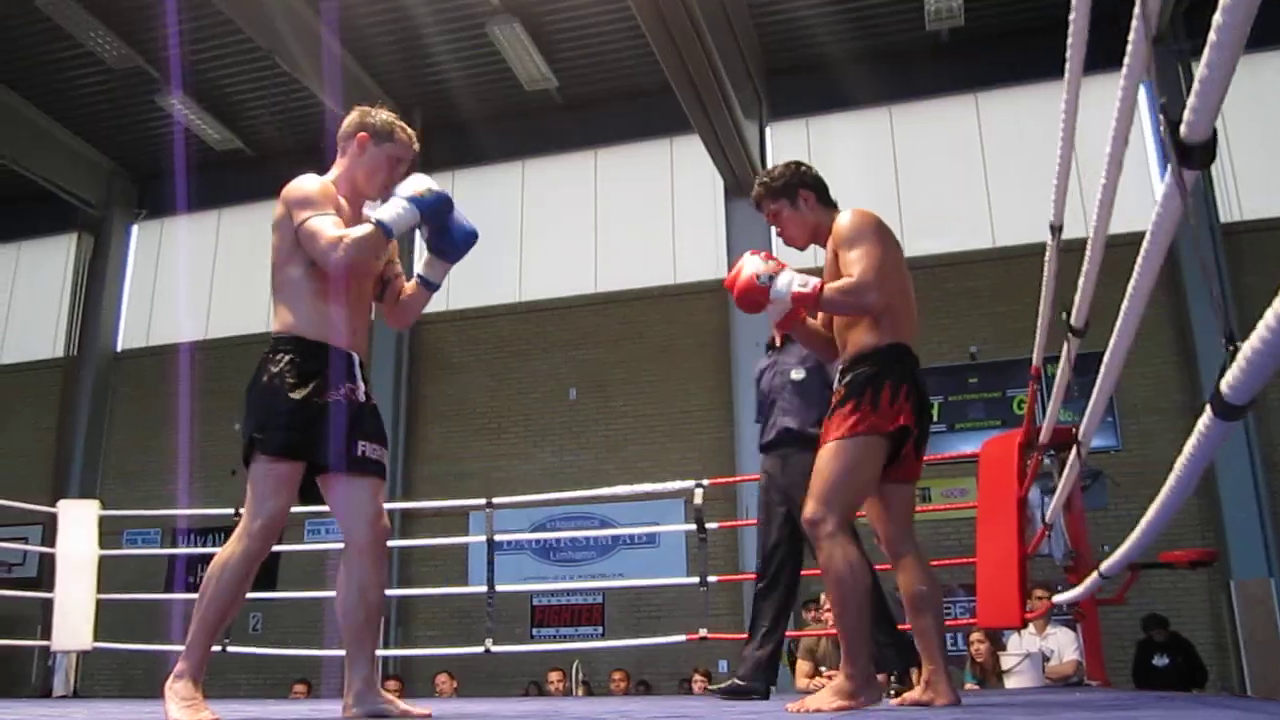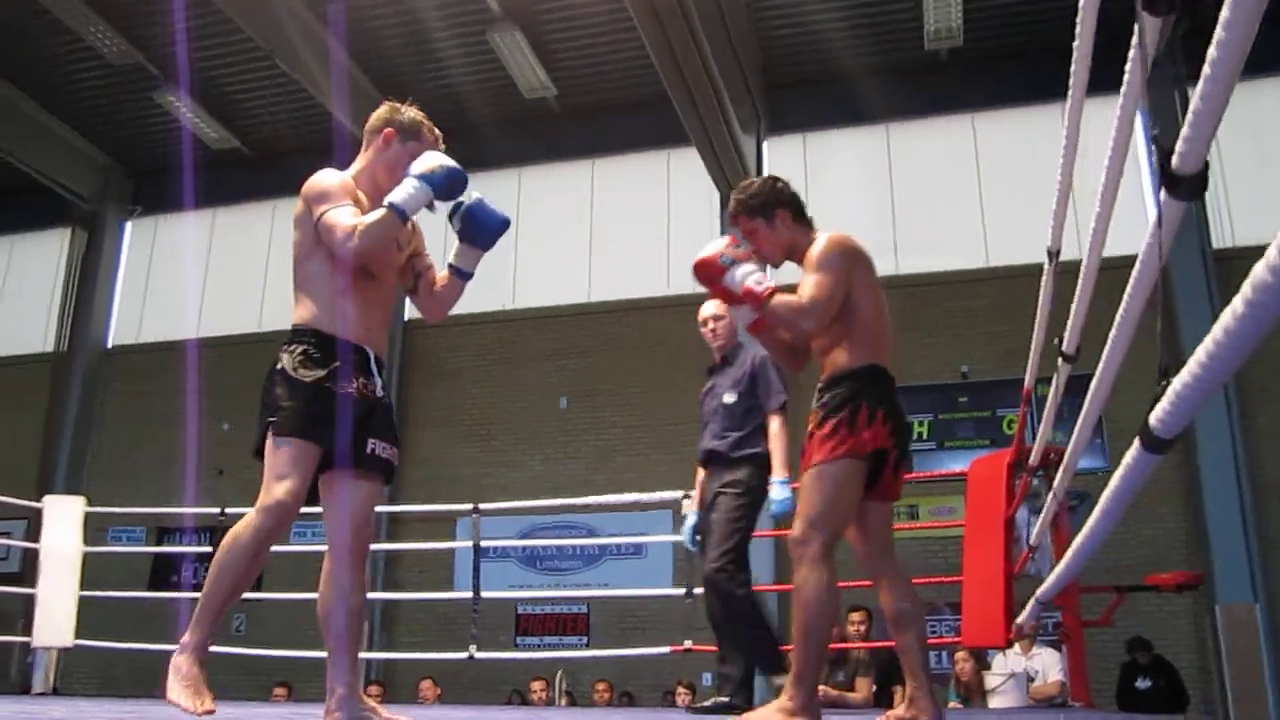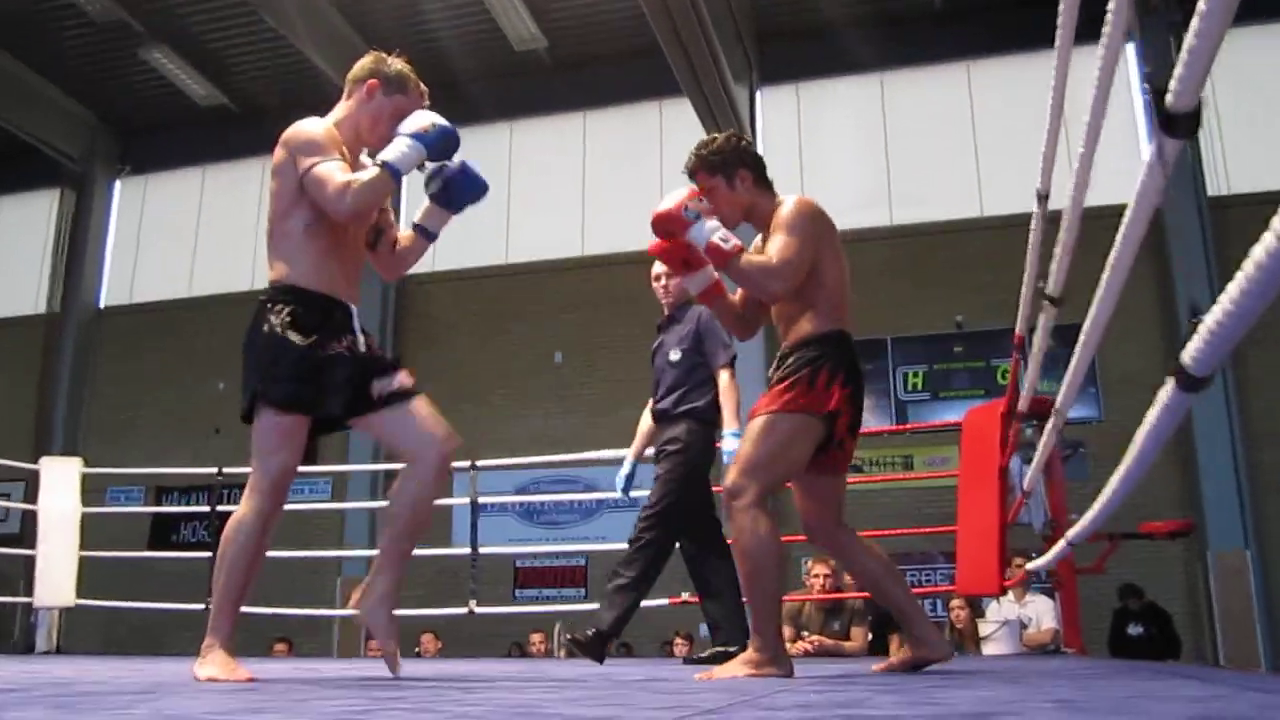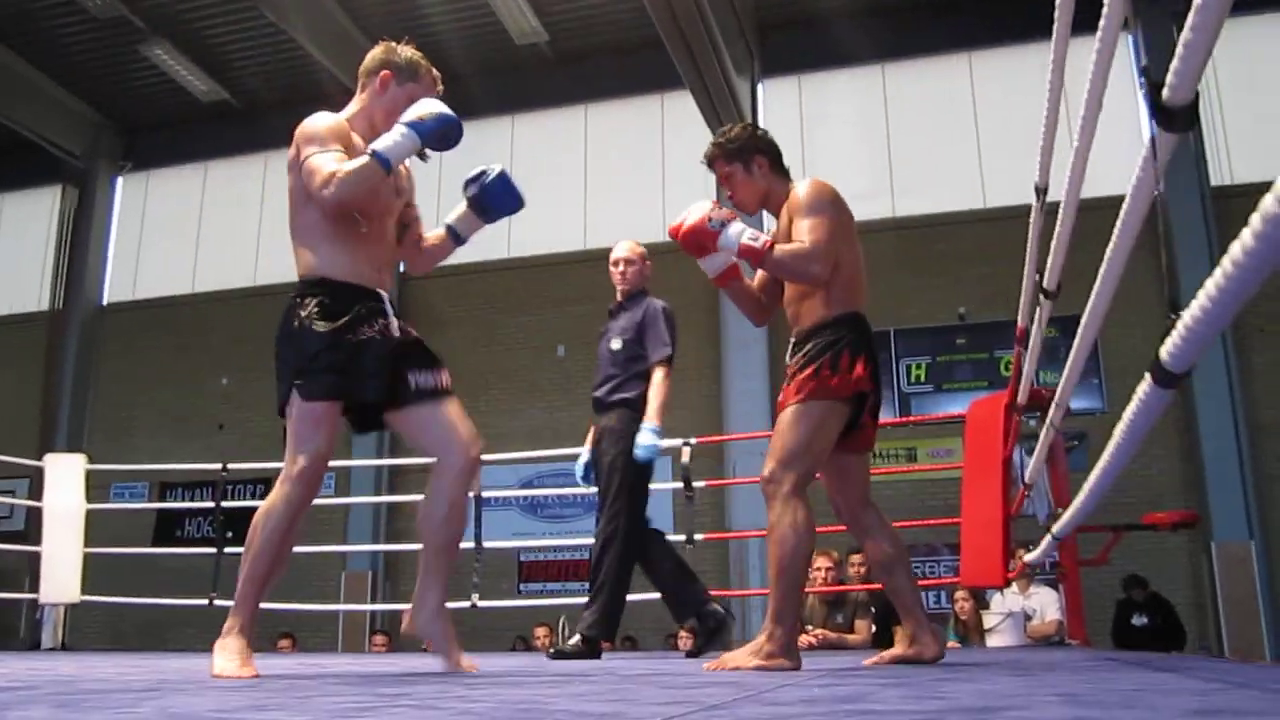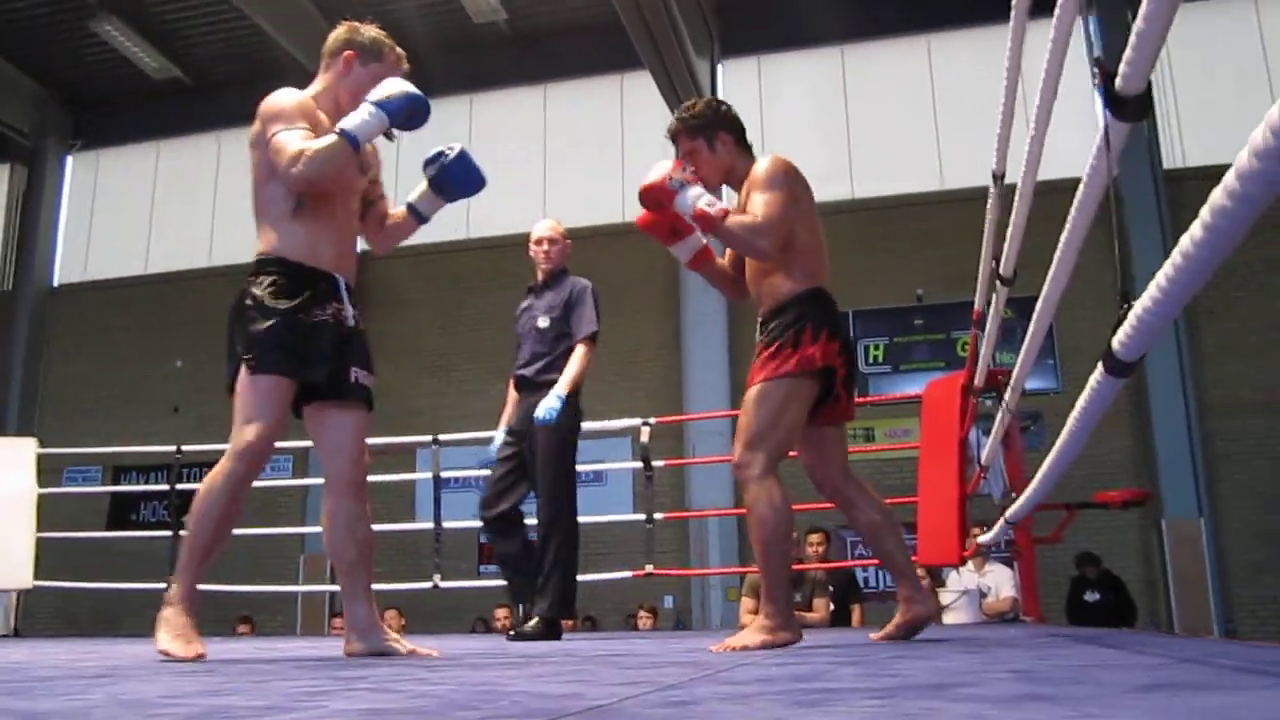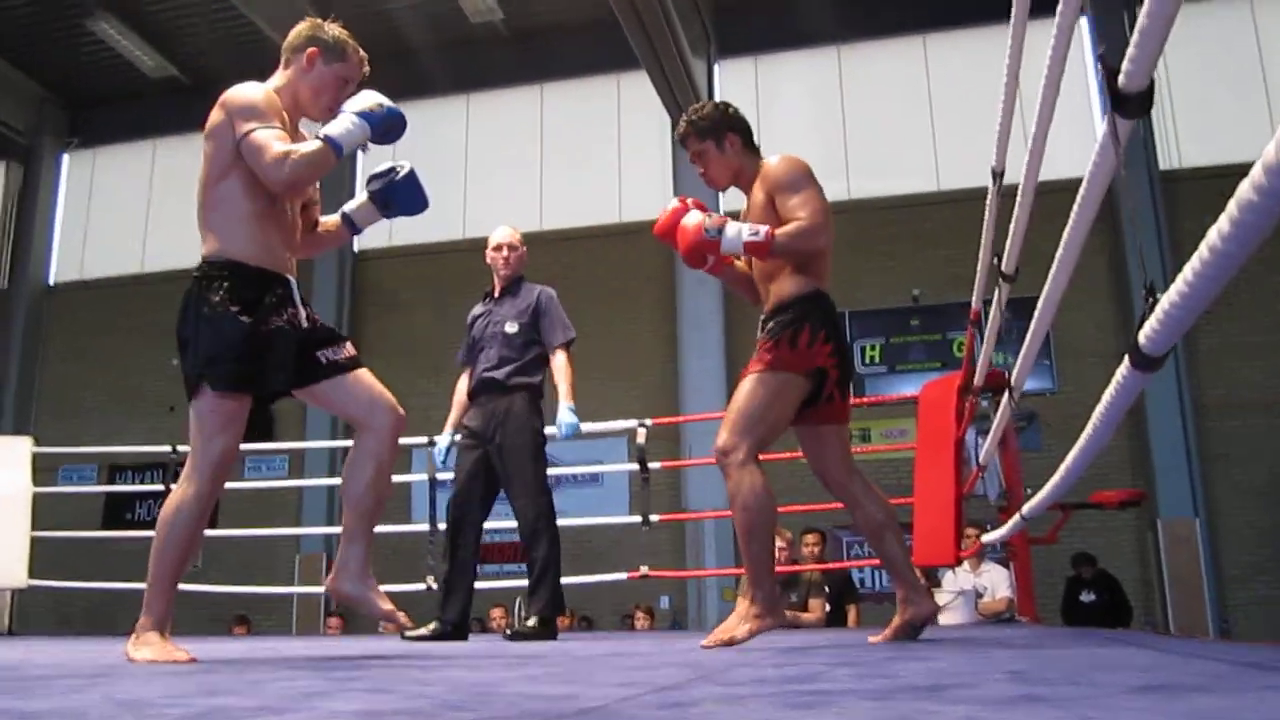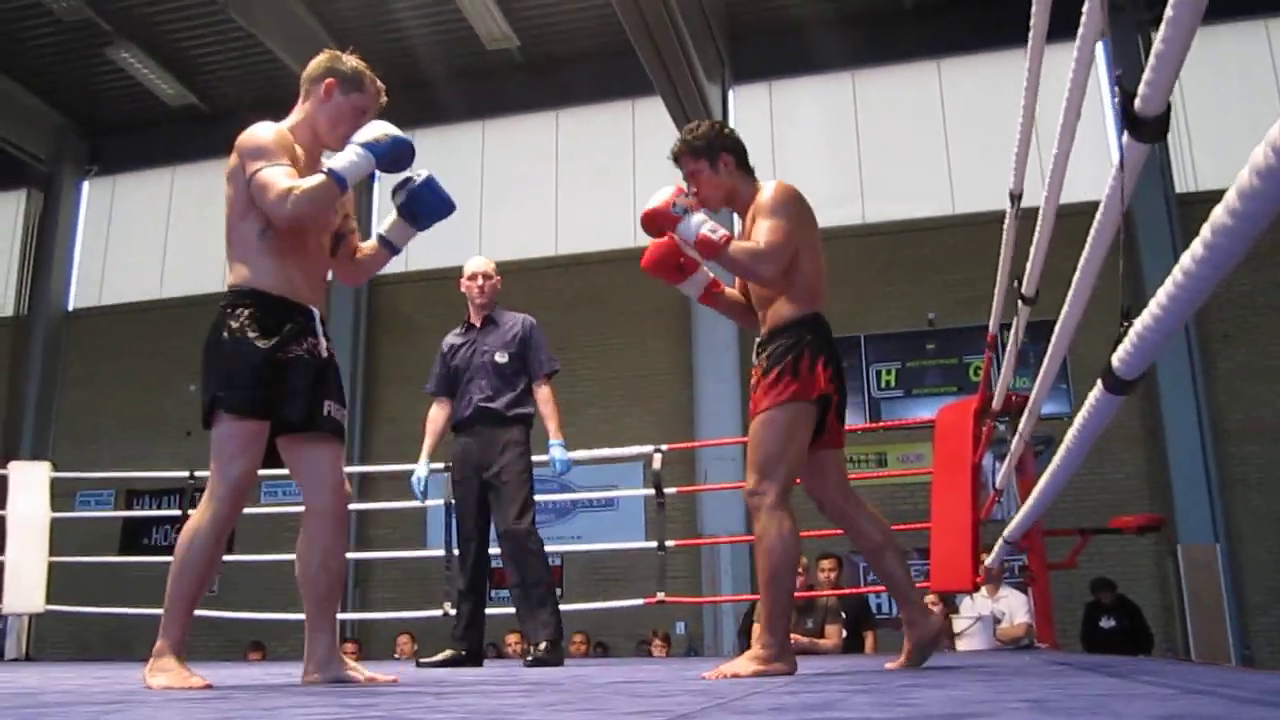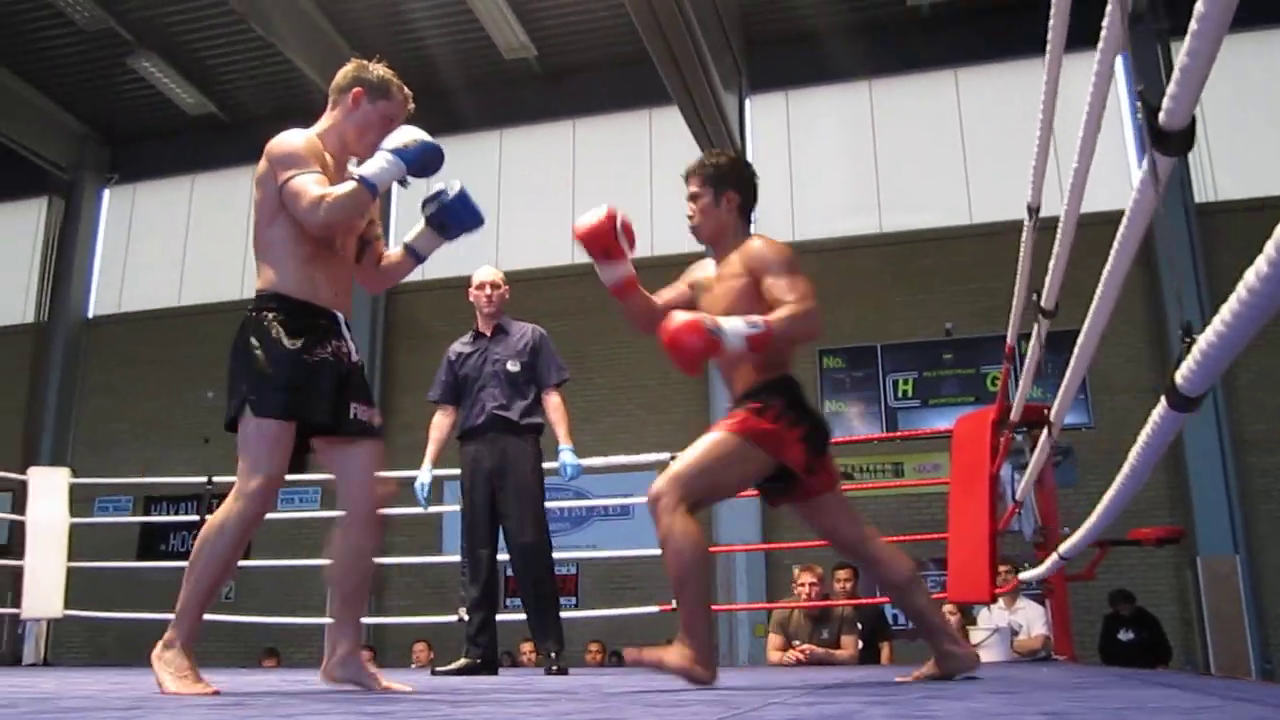
dt=0.3s
person 1, frame 1
left shoulder: (374, 227)
right shoulder: (307, 192)
left elbow: (400, 313)
right elbow: (338, 257)
left wrist: (438, 262)
right wrist: (402, 210)
left hip: (349, 386)
right hip: (296, 374)
left knee: (368, 538)
right knee: (263, 526)
person 1, frame 2
left shoulder: (403, 228)
right shoulder: (329, 185)
left elbow: (434, 306)
right elbow: (352, 247)
left wrist: (470, 251)
right wrist: (415, 192)
left hip: (366, 381)
right hip: (313, 363)
left knee: (351, 540)
right knee: (278, 504)
right ankle: (191, 649)
person 1, frame 3
left shoulder: (365, 168)
right shoulder: (309, 135)
left elbow: (394, 258)
right elbow: (346, 204)
left wrist: (440, 209)
right wrist: (407, 151)
left hip: (346, 333)
right hip: (294, 324)
left knee: (436, 451)
right knee: (270, 485)
left ankle: (379, 593)
right ankle: (215, 645)
person 1, frame 4
left shoulder: (393, 171)
right shoulder: (322, 129)
left elbow: (418, 257)
right elbow: (332, 193)
left wrist: (470, 217)
right wrist: (404, 138)
left hip: (383, 321)
right hip: (326, 316)
left knee: (461, 453)
right knee: (304, 470)
left ankle: (429, 606)
right ankle: (235, 634)
person 1, frame 5
left shoulder: (358, 149)
right shoulder: (285, 107)
left elbow: (381, 232)
right elbow: (301, 169)
left wrist: (433, 195)
right wrist: (370, 120)
left hip: (336, 308)
right hip: (281, 296)
left knee: (347, 469)
right knee: (250, 446)
left ankle: (364, 626)
right ankle: (177, 607)
person 1, frame 6
left shoulder: (297, 137)
right shoulder: (247, 100)
right elbow: (284, 173)
left wrist: (371, 206)
right wrist: (351, 128)
left hip: (283, 303)
right hip: (230, 299)
left knee: (383, 418)
right knee: (211, 463)
left ankle: (353, 570)
right ankle: (150, 627)
person 1, frame 7
left shoulder: (330, 176)
right shoulder: (264, 140)
left elbow: (351, 268)
right elbow: (288, 209)
left wrist: (403, 224)
right wrist: (358, 160)
left hip: (309, 340)
right hip: (253, 329)
left knee: (328, 500)
right knee: (229, 490)
left ankle: (322, 654)
right ankle: (167, 651)
person 1, frame 8
left shoulder: (353, 184)
right shoulder: (293, 147)
left elbow: (377, 275)
right elbow: (321, 216)
left wrist: (430, 234)
right wrist: (389, 165)
left hip: (336, 342)
right hip: (282, 333)
left knee: (364, 498)
right knee: (256, 490)
left ankle: (345, 654)
right ankle: (175, 645)
person 2, frame 1
left shoulder: (854, 225)
right shoulder: (843, 248)
left elbow: (868, 295)
right elbow: (827, 345)
left wrist: (790, 283)
right wrist: (777, 306)
left hip: (878, 385)
right hip: (888, 391)
left knee: (822, 519)
right knee: (898, 542)
left ankle: (857, 676)
right ankle: (936, 679)
person 2, frame 2
left shoulder: (830, 248)
right shoulder: (820, 266)
left elbow: (809, 319)
right elbow: (793, 356)
left wrist: (747, 280)
right wrist: (745, 305)
left hip: (854, 407)
right hip: (867, 414)
left knee: (809, 546)
right knee: (878, 559)
person 2, frame 3
left shoulder: (795, 211)
right shoulder: (768, 239)
left elbow: (779, 282)
right elbow: (743, 325)
left wrist: (709, 236)
right wrist: (696, 272)
left hip: (816, 372)
right hip: (814, 378)
left knee: (743, 491)
right knee: (826, 528)
left ankle: (766, 651)
right ankle: (923, 635)
person 2, frame 4
left shoulder: (812, 195)
right shoulder: (785, 224)
left elbow: (816, 267)
right elbow: (760, 312)
left wrist: (736, 236)
right wrist: (715, 257)
left hip: (835, 354)
right hip: (822, 360)
left knee: (781, 482)
right knee: (855, 507)
left ankle: (778, 640)
right ankle: (918, 634)
person 2, frame 5
left shoulder: (771, 171)
right shoulder: (744, 203)
left elbow: (766, 241)
right elbow: (734, 286)
left wrist: (694, 203)
right wrist: (682, 239)
left hip: (801, 331)
right hip: (802, 338)
left knee: (751, 464)
right knee: (836, 480)
left ankle: (775, 617)
right ankle: (913, 598)
person 2, frame 6
left shoulder: (782, 171)
right shoulder: (756, 201)
left elbow: (816, 236)
right elbow: (756, 288)
left wrist: (732, 235)
right wrist: (708, 249)
left hip: (801, 329)
right hip: (797, 335)
left knee: (734, 449)
right knee: (839, 475)
left ankle: (761, 602)
right ankle: (913, 598)
person 2, frame 7
left shoulder: (775, 196)
right shoulder: (749, 221)
left elbow: (768, 267)
right elbow: (749, 307)
left wrist: (693, 226)
right wrist: (692, 274)
left hip: (796, 356)
right hip: (790, 361)
left knee: (765, 495)
right knee: (836, 499)
left ankle: (772, 646)
right ankle: (918, 618)
person 2, frame 8
left shoulder: (764, 254)
right shoulder: (706, 274)
left elbow: (806, 320)
right elbow: (650, 314)
left wrist: (726, 332)
right wrist: (612, 263)
left hip: (769, 412)
right hip: (767, 417)
left knee: (668, 497)
right knee: (853, 538)
left ankle: (696, 649)
right ankle: (949, 646)
person 3, frame 1
right shoulder: (765, 364)
right wrist: (767, 471)
left hip: (809, 459)
right hip: (774, 468)
right knee: (770, 572)
left ankle: (897, 661)
right ankle: (754, 673)
person 3, frame 2
left shoulder: (755, 360)
right shoulder: (711, 381)
left elbow: (775, 419)
left wrist: (780, 478)
right wrist: (693, 509)
left hip: (742, 473)
right hip: (713, 481)
left knee: (720, 570)
right knee: (721, 582)
left ankle: (776, 666)
right ankle: (734, 686)
person 3, frame 3
left shoulder: (701, 319)
right shoulder: (663, 335)
left elbow: (724, 374)
left wrist: (730, 431)
right wrist: (631, 459)
left hip: (689, 434)
right hip: (671, 438)
left knee: (651, 533)
right knee: (702, 542)
left ankle: (603, 631)
right ankle: (730, 638)
person 3, frame 4
left shoulder: (652, 311)
right shoulder: (614, 320)
left elbow: (661, 371)
left wrist: (651, 427)
right wrist: (589, 446)
left hip: (630, 426)
right hip: (611, 428)
left knee: (614, 530)
right knee: (635, 532)
left ankle: (593, 633)
right ankle: (702, 612)
person 3, frame 5
left shoulder: (577, 291)
right shoulder: (525, 305)
left elbow: (584, 347)
left wrist: (558, 394)
right wrist: (502, 426)
left hip: (554, 410)
right hip: (523, 413)
left knee: (555, 511)
right knee: (495, 507)
left ankle: (550, 611)
right ankle: (533, 597)
person 3, frame 6
left shoulder: (539, 298)
right shoulder: (478, 313)
left elbow: (559, 354)
left wrist: (566, 406)
right wrist: (448, 429)
left hip: (517, 408)
right hip: (478, 416)
left knee: (532, 510)
right knee: (462, 514)
left ankle: (543, 614)
right ankle: (451, 618)
person 3, frame 7
left shoulder: (521, 327)
right shoulder: (451, 342)
left elbow: (541, 386)
right elbow: (441, 404)
left wrist: (556, 440)
right wrist: (424, 459)
left hip: (508, 437)
right hip: (466, 444)
left knee: (517, 531)
right knee: (469, 544)
left ankle: (545, 638)
right ankle: (466, 644)
person 3, frame 8
left shoulder: (531, 337)
right shoulder: (458, 351)
left elbow: (550, 395)
right elbow: (445, 412)
left wrist: (565, 446)
right wrist: (427, 466)
left hip: (519, 446)
right hip: (475, 453)
left knee: (530, 544)
right knee: (477, 553)
left ankle: (551, 648)
right ankle: (480, 651)
